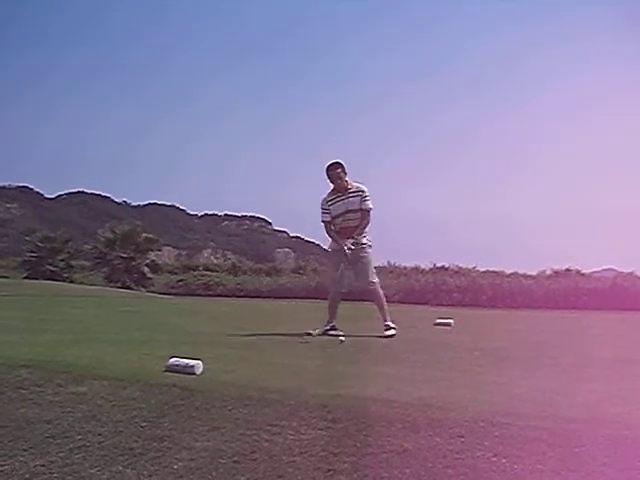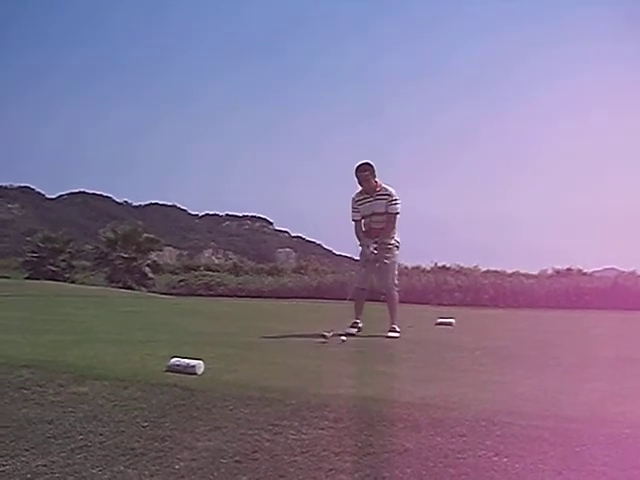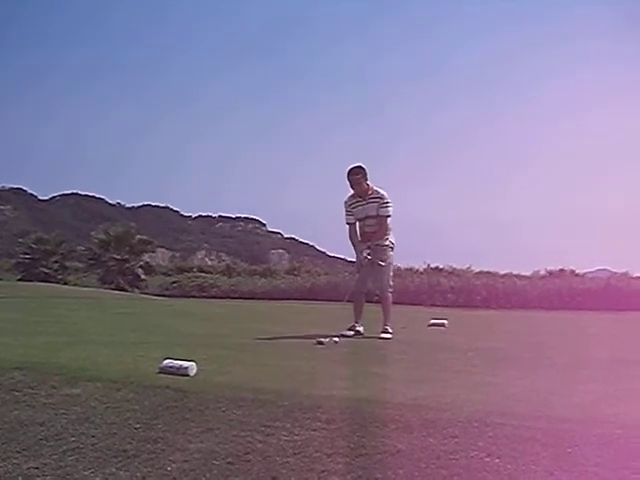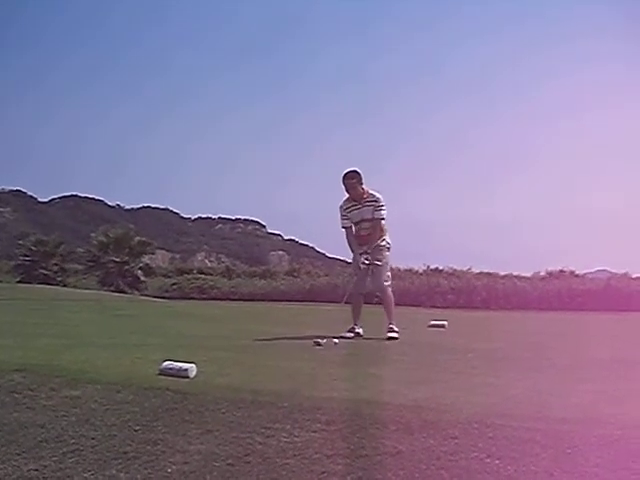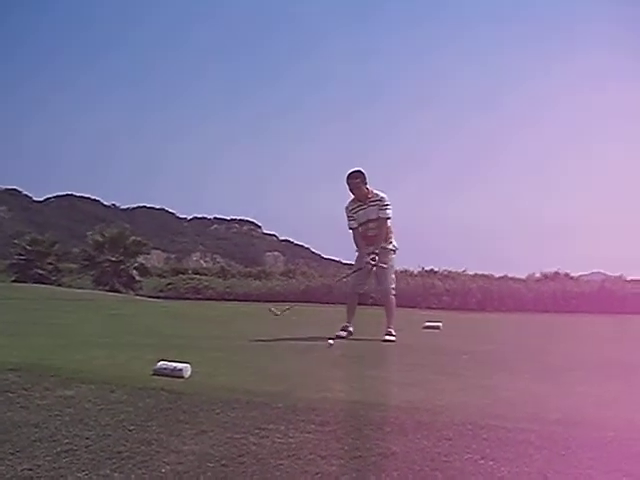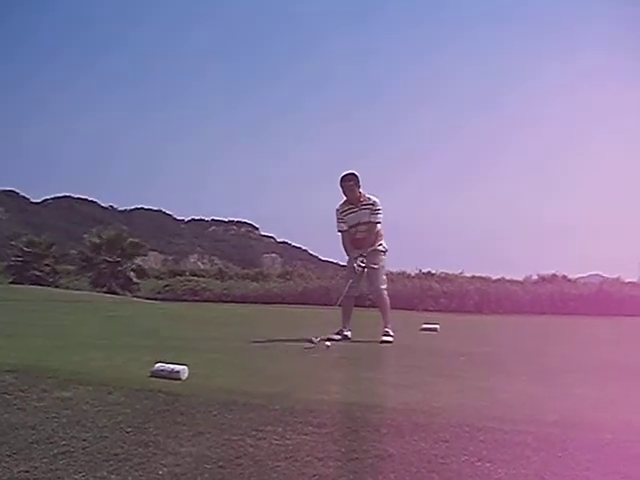
dt=0.4s
person 1, frame 1
left shoulder: (361, 191)
right shoulder: (327, 201)
left elbow: (366, 219)
right elbow: (328, 227)
left wrist: (352, 239)
right wrist: (341, 242)
left hip: (361, 243)
right hip: (339, 246)
left knee: (372, 283)
right knee: (336, 286)
left ankle: (388, 322)
right ankle: (330, 324)
person 1, frame 2
left shoulder: (389, 194)
right shoulder: (357, 199)
left elbow: (391, 224)
right elbow: (358, 226)
left wrist: (377, 242)
right wrist: (366, 244)
left hip: (387, 243)
right hip: (368, 244)
left knee: (389, 285)
right knee: (361, 283)
left ankle: (394, 325)
right ankle: (357, 321)
person 1, frame 3
left shoulder: (381, 197)
right shoulder: (349, 202)
left elbow: (382, 226)
right elbow: (352, 229)
left wrist: (370, 247)
right wrist: (359, 250)
left hip: (382, 244)
right hip: (363, 246)
left knee: (384, 286)
right knee: (359, 286)
left ankle: (387, 326)
right ankle: (357, 324)
person 1, frame 4
left shoulder: (376, 199)
right shoulder: (345, 207)
left elbow: (377, 228)
right elbow: (349, 233)
left wrist: (368, 251)
right wrist: (357, 254)
left hip: (378, 245)
right hip: (360, 249)
left knee: (383, 285)
right knee: (357, 288)
left ankle: (392, 325)
right ankle: (356, 326)
person 1, frame 5
left shoulder: (381, 199)
right shoulder: (350, 207)
left elbow: (383, 228)
right elbow: (356, 234)
left wrist: (375, 251)
right wrist: (365, 253)
left hip: (384, 248)
right hip: (365, 250)
left knee: (387, 289)
right knee: (354, 287)
left ankle: (390, 329)
right ankle: (348, 325)
person 1, frame 6
left shoulder: (373, 203)
right shoulder: (341, 210)
left elbow: (372, 232)
right elbow: (345, 237)
left wrist: (364, 254)
right wrist: (353, 257)
left hip: (374, 249)
right hip: (355, 253)
left knee: (379, 289)
right knee: (348, 290)
left ankle: (387, 329)
right ankle: (345, 329)
